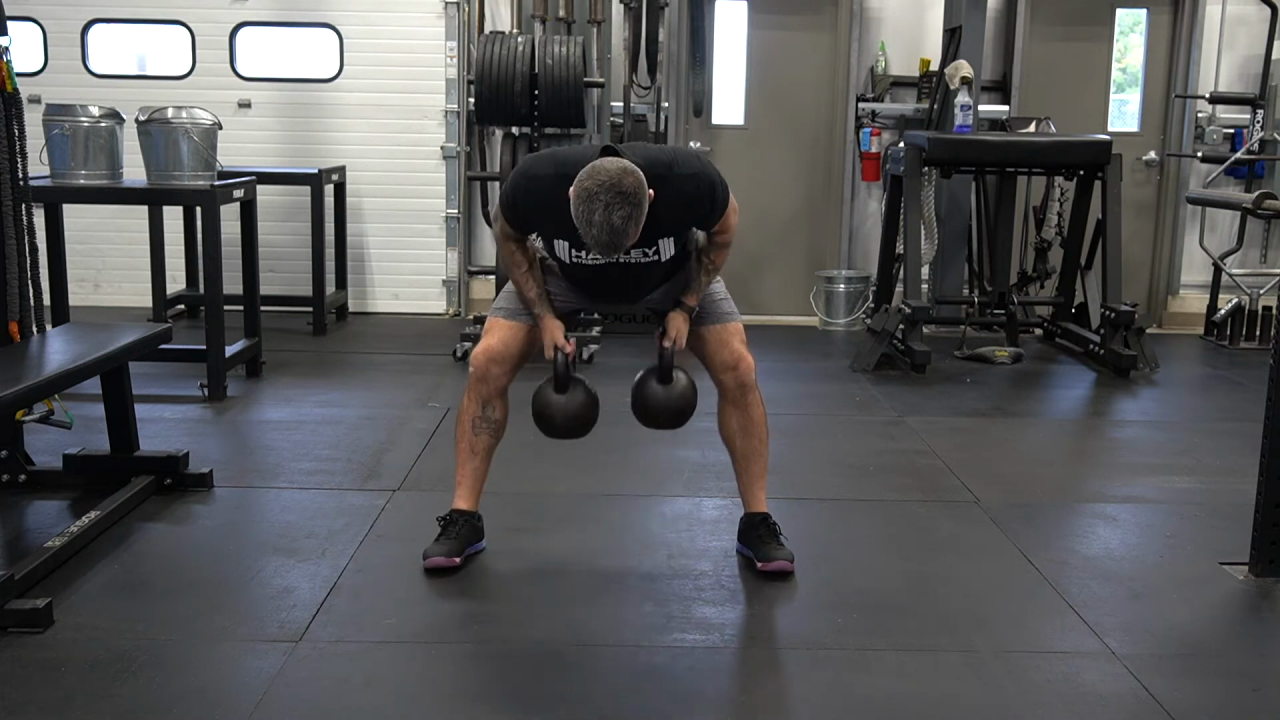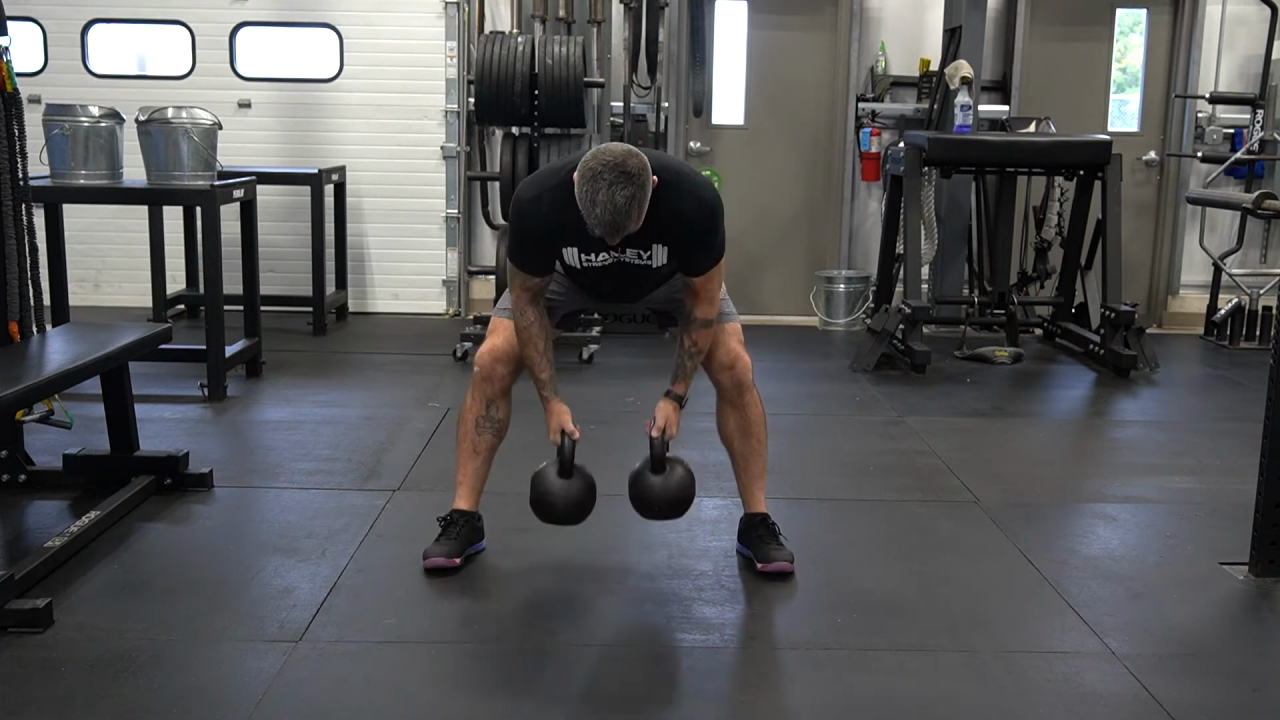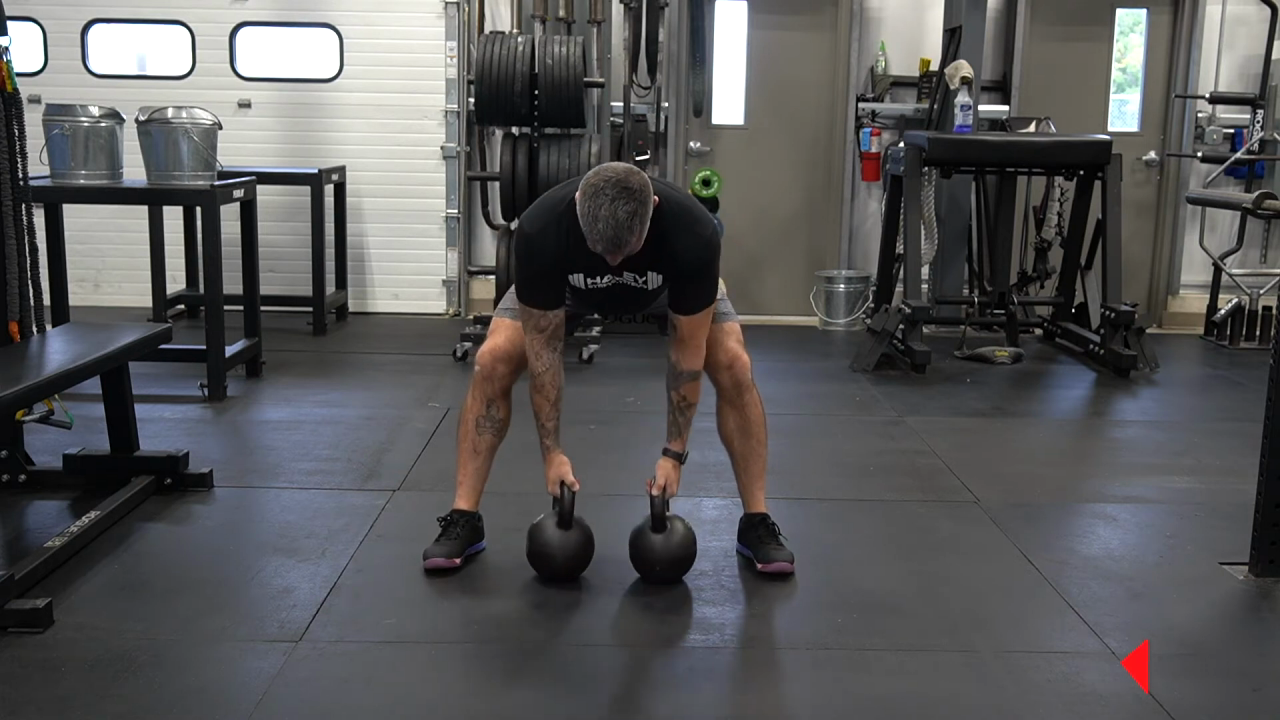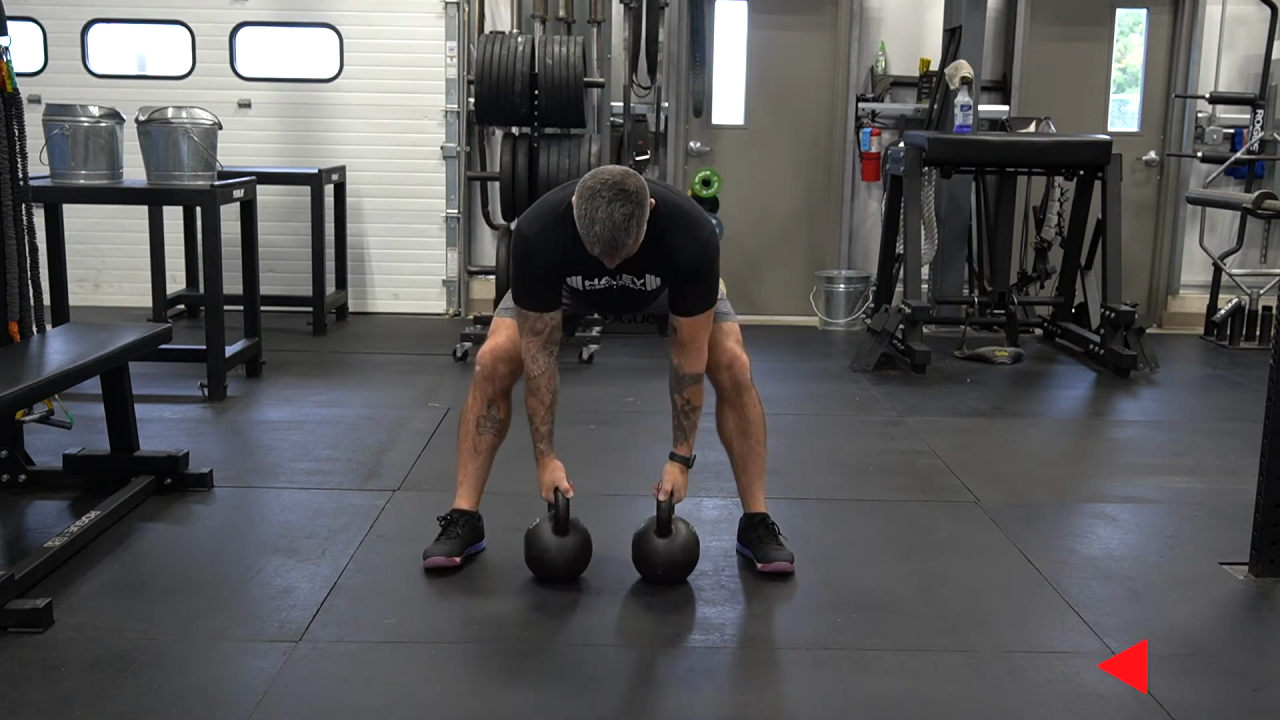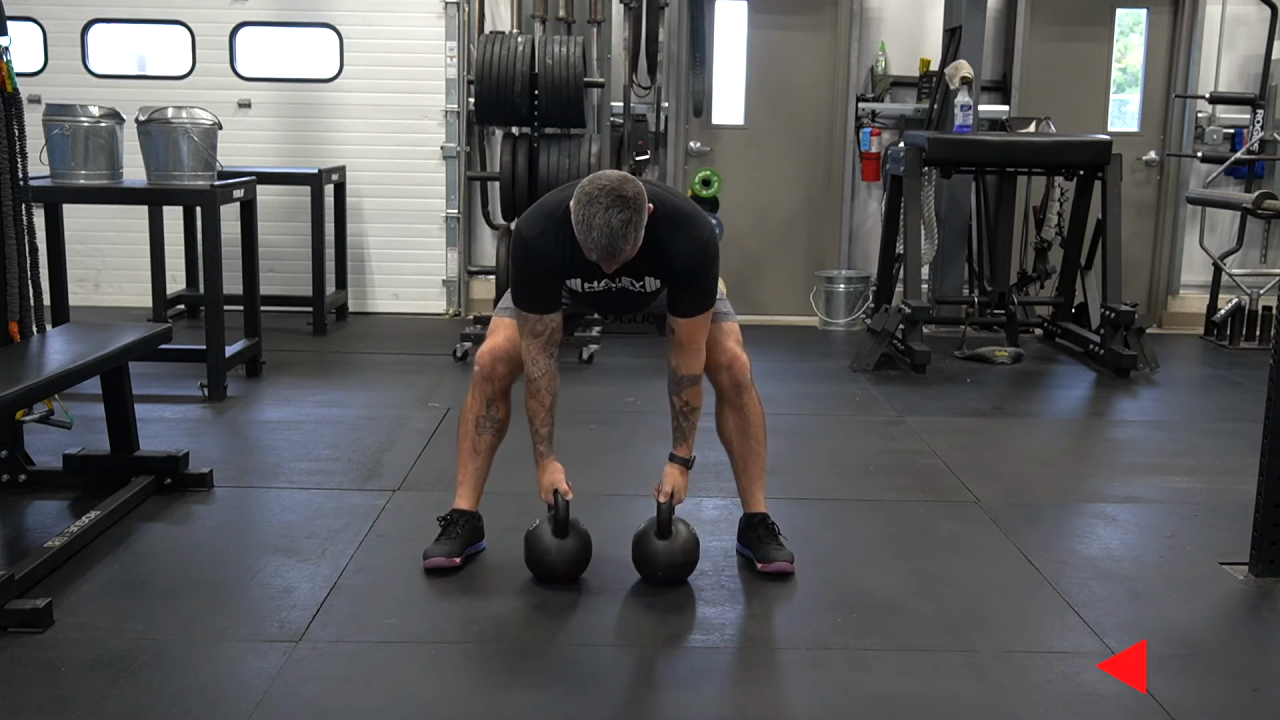
dt=0.2s
person 1, frame 1
left shoulder: (691, 181)
right shoulder: (535, 182)
left elbow: (722, 230)
right elbow: (508, 234)
left wrist: (686, 306)
right wrist: (543, 315)
left hip: (669, 272)
right hip: (562, 270)
left knee: (737, 368)
right knee: (488, 362)
left ankle: (757, 522)
right ankle: (463, 519)
person 1, frame 2
left shoulder: (693, 200)
right shoulder: (536, 200)
left elbow: (703, 301)
right elbow: (527, 300)
left wrist: (676, 395)
right wrist: (551, 401)
left hip: (669, 274)
right hip: (565, 273)
left knee: (734, 368)
right knee: (493, 362)
left ankle: (757, 523)
right ankle: (463, 519)
person 1, frame 3
left shoulder: (692, 232)
right shoulder: (540, 230)
left elbow: (688, 348)
right elbow: (543, 346)
left wrist: (674, 453)
right wrist: (551, 451)
left hip: (665, 281)
right hip: (569, 282)
left knee: (733, 368)
right knee: (493, 362)
left ankle: (757, 523)
right ankle: (463, 519)
person 1, frame 4
left shoulder: (691, 235)
right shoulder: (538, 233)
left elbow: (690, 351)
right elbow: (539, 350)
left wrist: (680, 458)
right wrist: (545, 455)
left hip: (665, 281)
right hip: (566, 281)
left knee: (733, 368)
right knee: (493, 363)
left ankle: (757, 522)
right ankle: (463, 518)
person 1, frame 5
left shoulder: (690, 235)
right shoulder: (537, 234)
left elbow: (688, 352)
right elbow: (539, 353)
left wrist: (680, 458)
right wrist: (545, 458)
left hip: (664, 282)
right hip: (565, 281)
left knee: (733, 368)
right knee: (492, 363)
left ankle: (756, 523)
right ankle: (463, 518)
